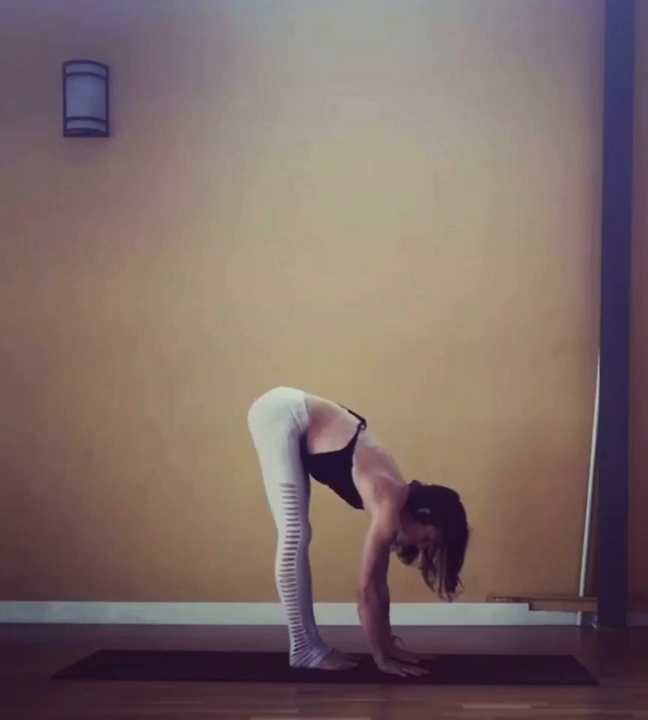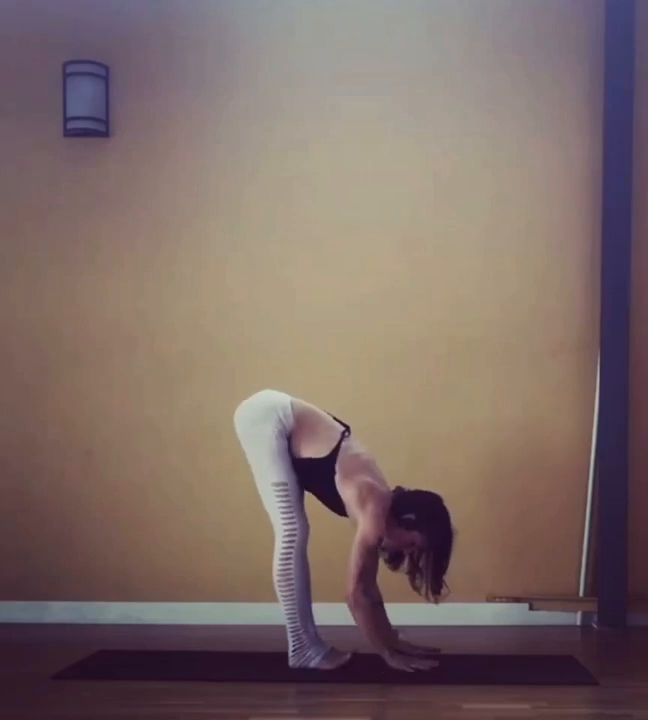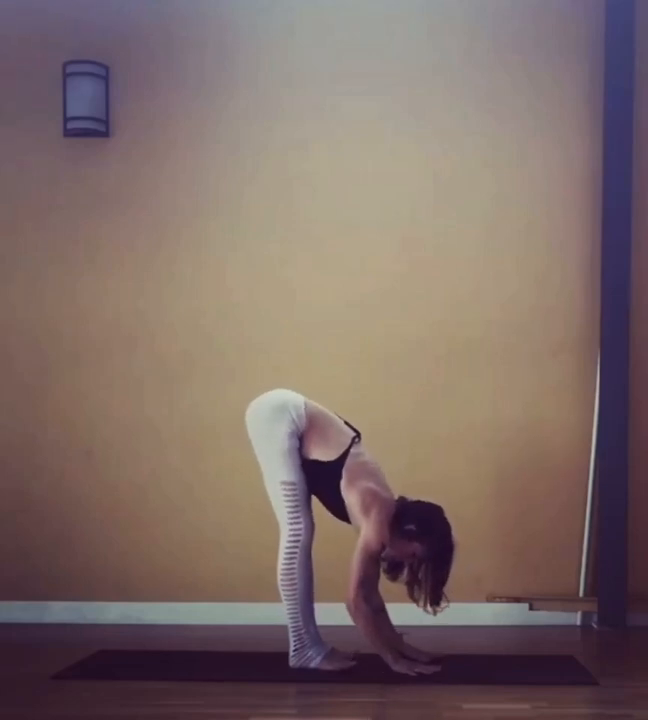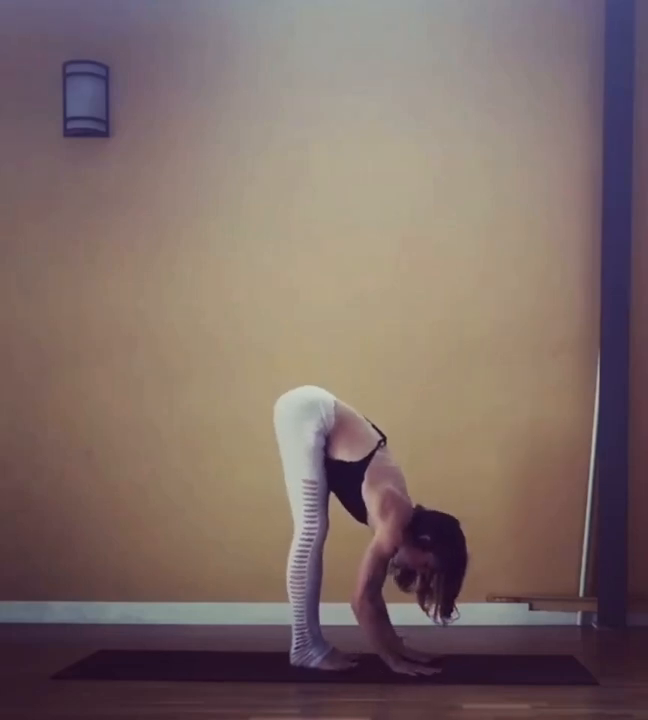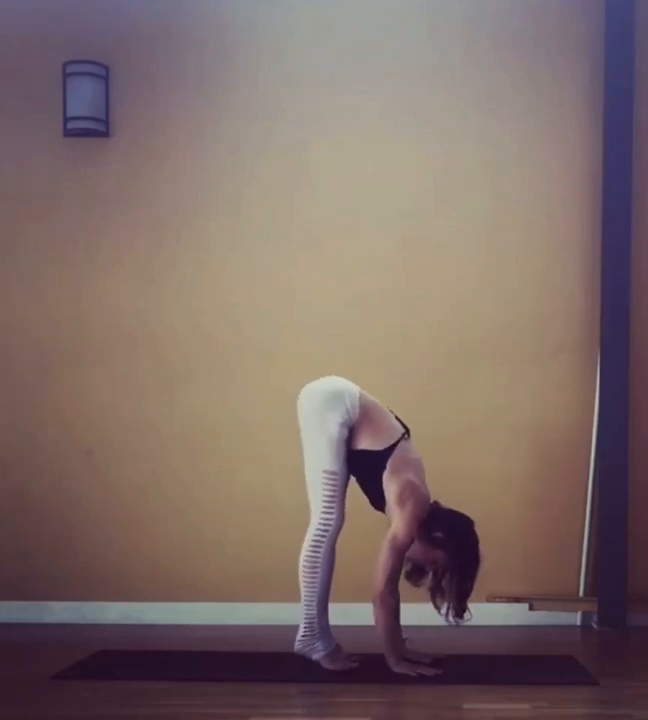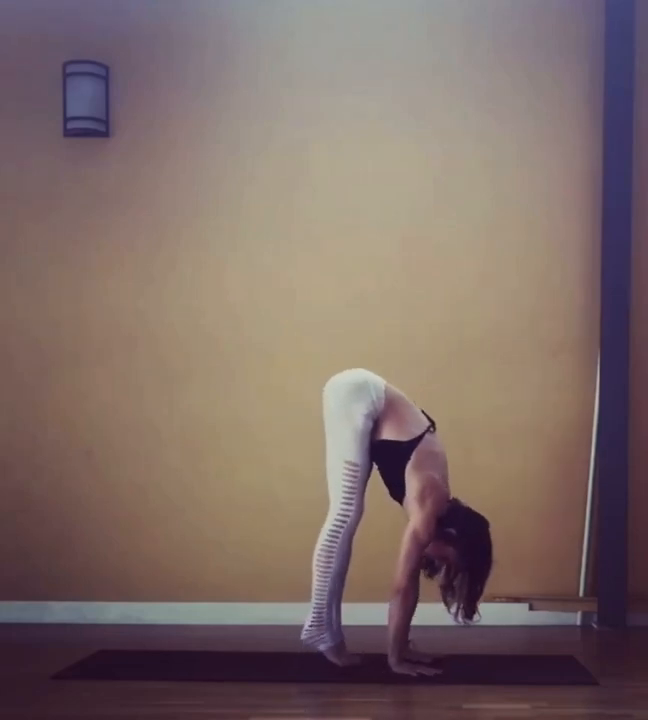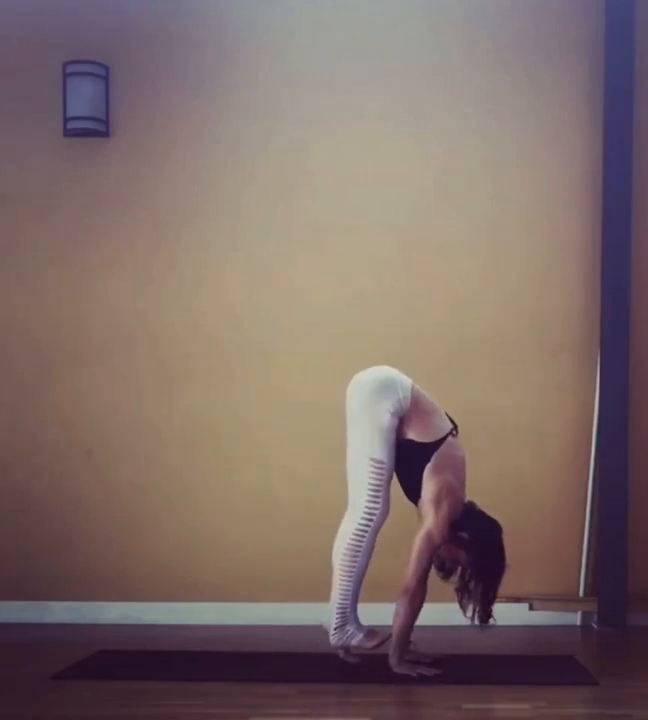
dt=0.5s
person 1, frame 1
left shoulder: (394, 500)
right shoulder: (390, 510)
left elbow: (378, 583)
right elbow: (366, 589)
left wrist: (386, 646)
right wrist: (381, 657)
left hip: (293, 416)
right hip: (280, 413)
left knee: (299, 536)
right knee: (294, 536)
left ankle: (311, 645)
right ankle: (304, 649)
person 1, frame 2
left shoulder: (379, 507)
right shoulder: (376, 515)
left elbow: (368, 588)
right elbow: (356, 593)
left wrist: (394, 642)
right wrist: (389, 654)
left hip: (279, 418)
right hip: (266, 416)
left knee: (296, 535)
right knee: (290, 535)
left ankle: (309, 643)
right ankle: (302, 649)
person 1, frame 3
left shoulder: (382, 517)
right shoulder: (378, 523)
left elbow: (369, 595)
right elbow: (357, 599)
left wrist: (399, 646)
right wrist: (393, 658)
left hip: (288, 417)
right hip: (278, 414)
left knee: (301, 535)
right knee: (297, 534)
left ankle: (310, 644)
right ankle: (303, 649)
person 1, frame 4
left shoulder: (400, 521)
right shoulder: (394, 527)
left elbow: (373, 595)
right elbow: (362, 600)
left wrist: (396, 647)
right wrist: (392, 658)
left hip: (316, 413)
right hip: (307, 412)
left knee: (314, 533)
right knee: (310, 533)
left ankle: (312, 644)
right ankle: (305, 647)
person 1, frame 5
left shoulder: (416, 513)
right shoulder: (410, 519)
left elbow: (387, 588)
right elbow: (383, 592)
left wrist: (398, 648)
right wrist: (394, 658)
left hip: (338, 404)
right hip: (332, 401)
left knee: (329, 525)
right knee: (326, 524)
left ankle: (319, 638)
right ankle: (311, 638)
person 1, frame 6
left shoulder: (436, 509)
right shoulder: (427, 515)
left elbow: (409, 579)
right elbow: (403, 587)
left wrist: (401, 647)
right wrist: (396, 658)
left hip: (363, 396)
right hip: (357, 394)
left knee: (346, 517)
right knee: (345, 515)
left ankle: (330, 628)
right ankle: (318, 626)
person 1, frame 7
left shoulder: (448, 509)
right shoulder: (441, 519)
left elbow: (415, 582)
right elbow: (412, 587)
left wrist: (401, 646)
right wrist: (397, 657)
left hip: (383, 392)
left knee: (360, 512)
right knee: (370, 514)
left ankle: (338, 617)
right ankle: (342, 624)
